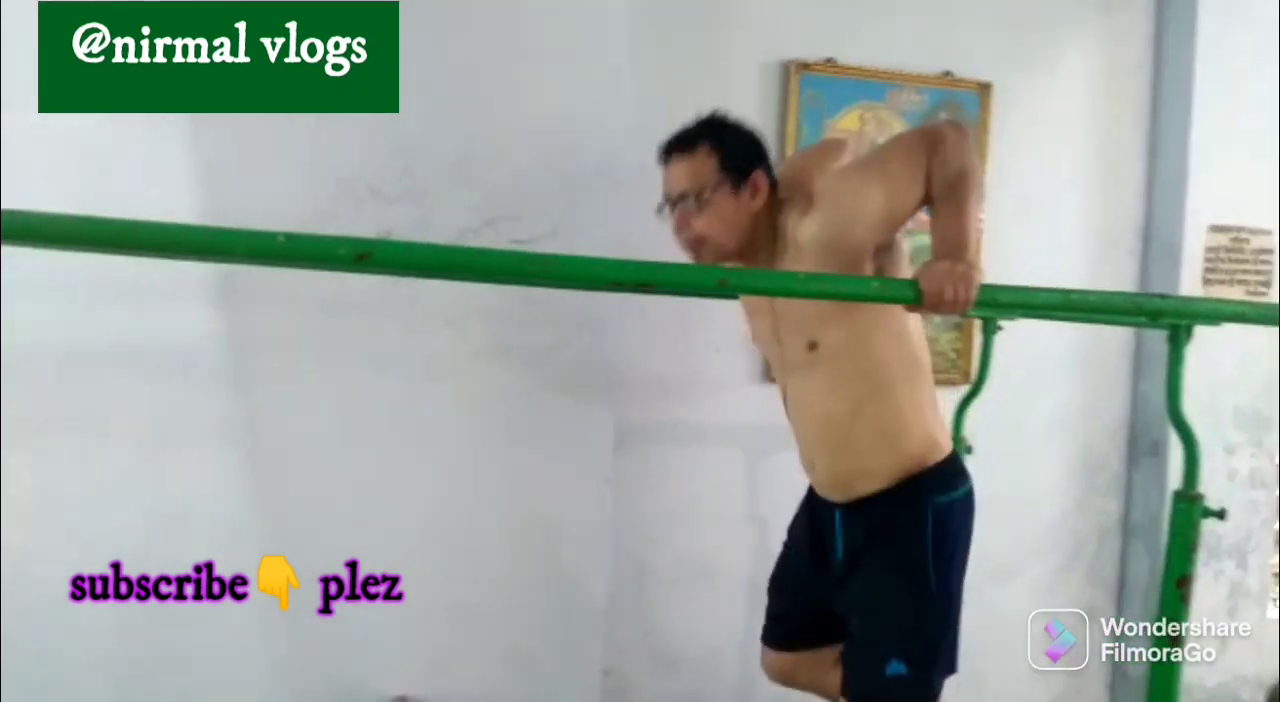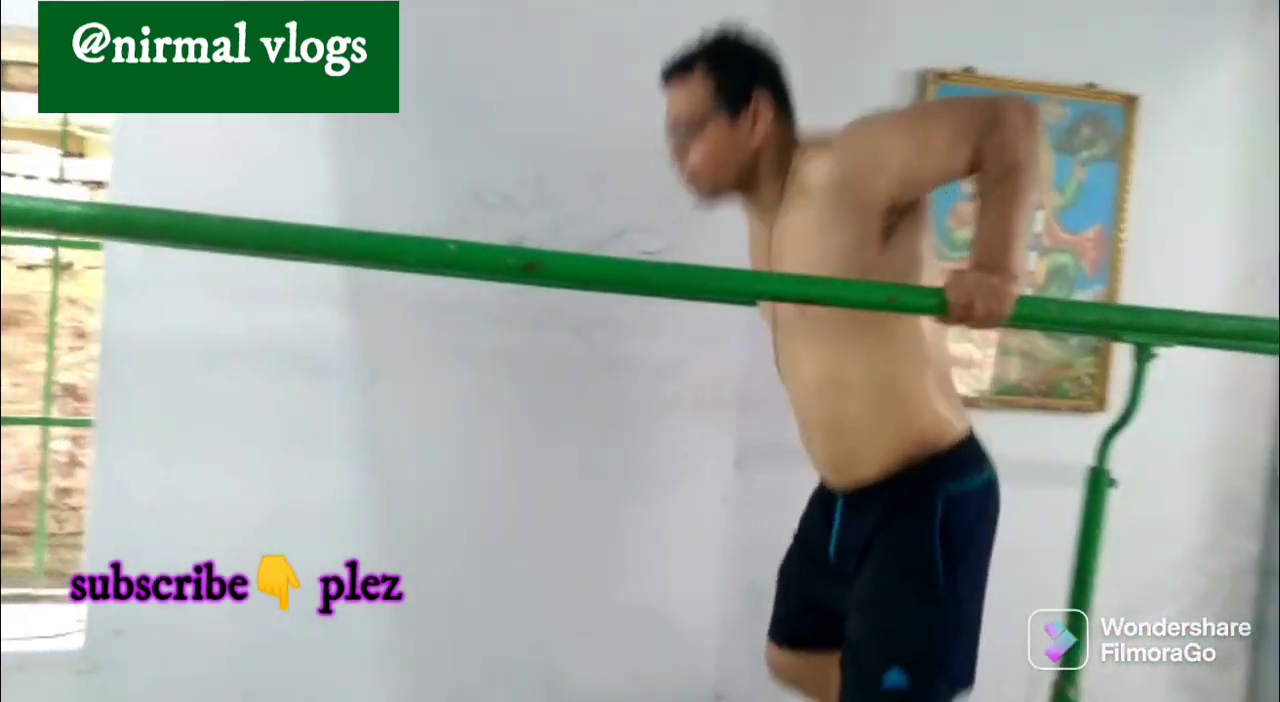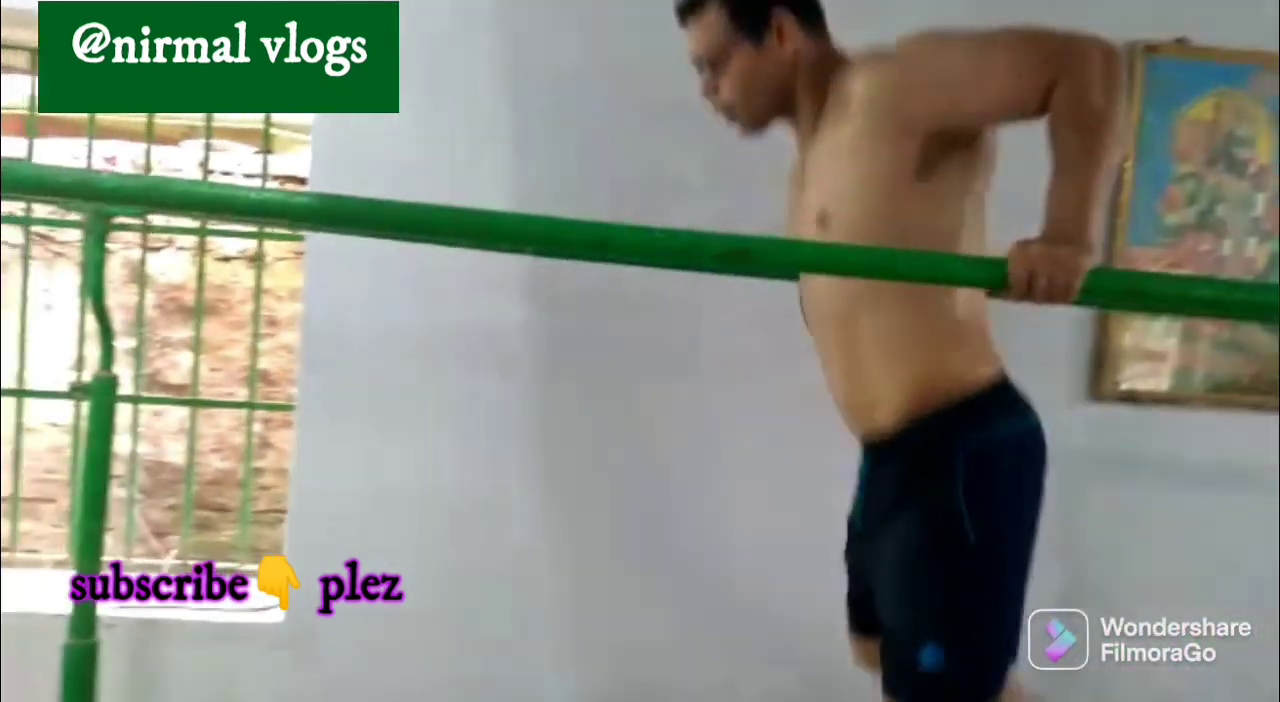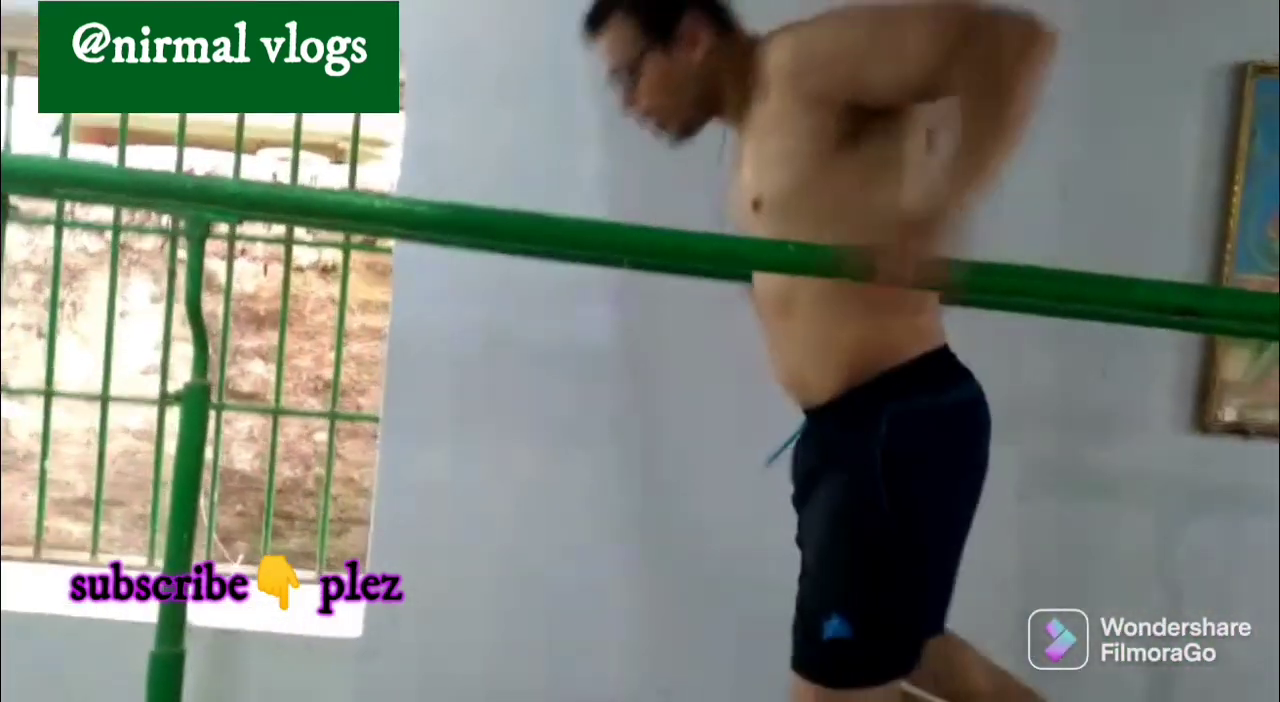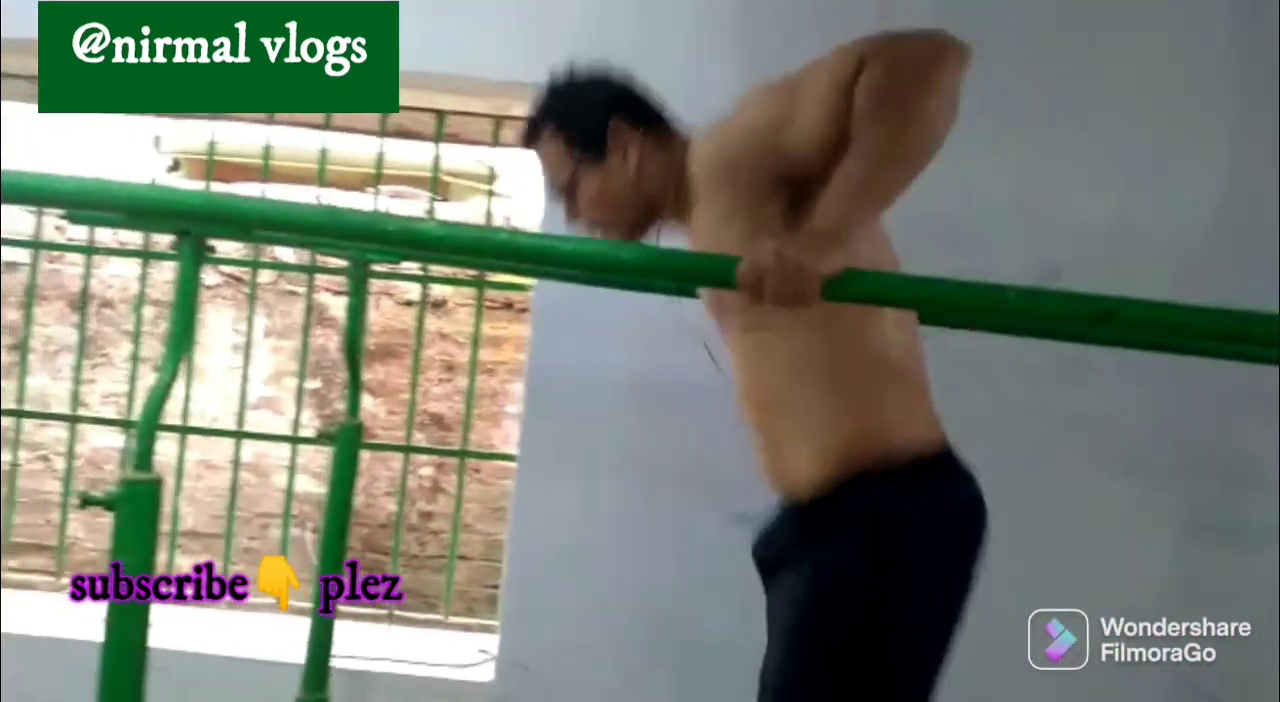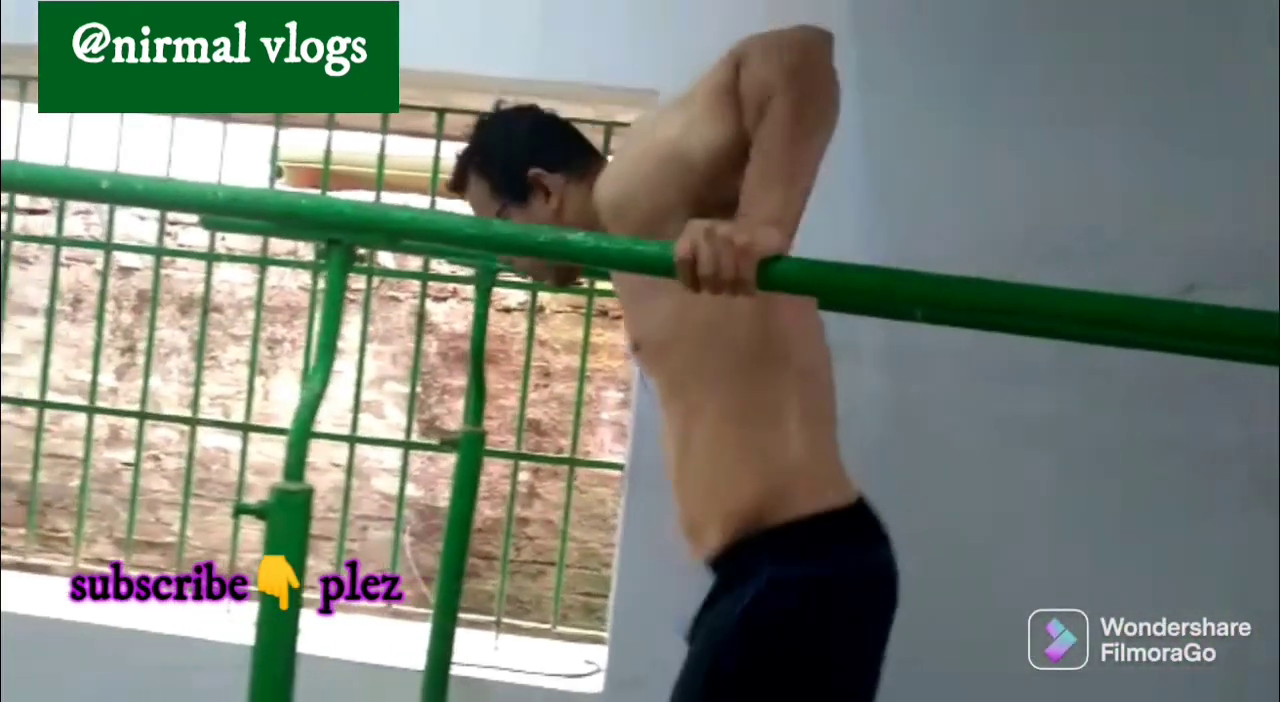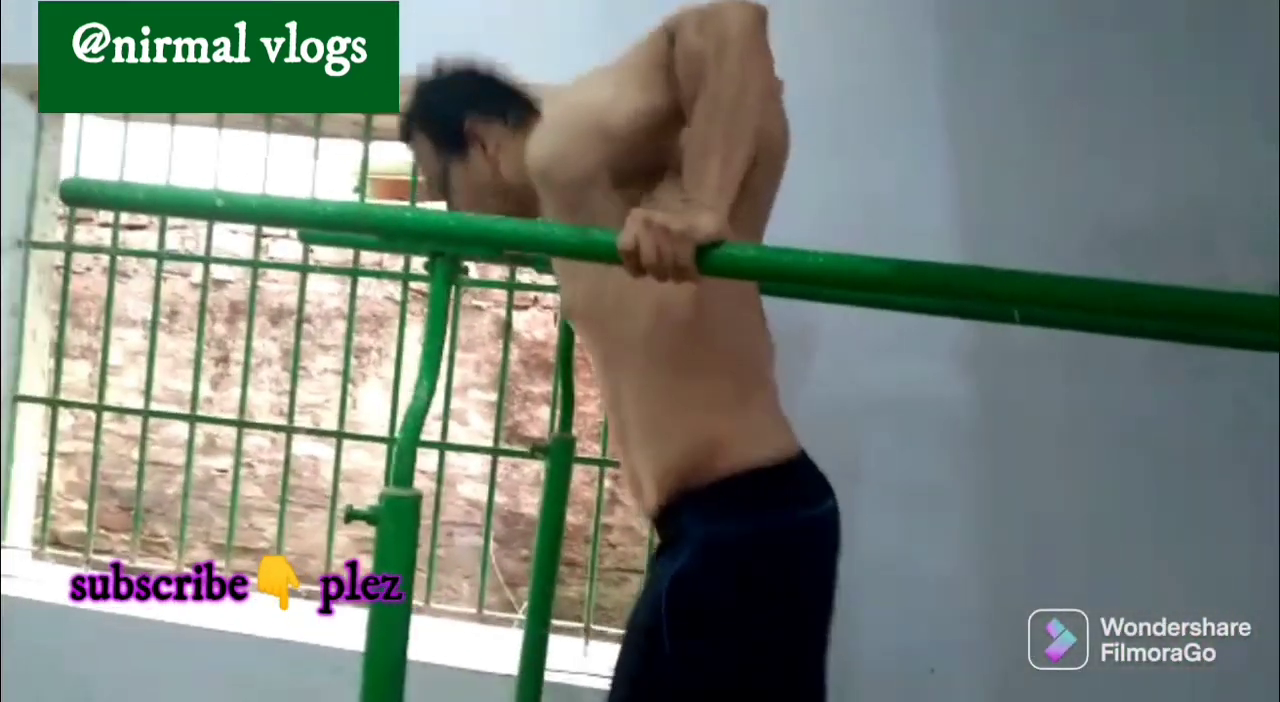
dt=0.7s
person 1, frame 1
left shoulder: (827, 227)
right shoulder: (745, 250)
left elbow: (945, 141)
right elbow: (830, 149)
left wrist: (957, 257)
left hip: (913, 509)
right hip: (830, 508)
person 1, frame 2
left shoulder: (839, 171)
right shoulder: (767, 204)
left elbow: (1009, 120)
left wrist: (996, 265)
left hip: (930, 500)
right hip: (843, 502)
person 1, frame 3
left shoulder: (886, 90)
right shoulder: (822, 127)
left elbow: (1091, 63)
left wrist: (1069, 233)
left hip: (963, 457)
right hip: (898, 457)
person 1, frame 4
left shoulder: (804, 64)
right shoulder: (770, 103)
right elbow: (921, 114)
left wrist: (935, 214)
left hip: (896, 427)
right hip: (853, 430)
person 1, frame 5
left shoulder: (732, 161)
right shoulder: (716, 201)
left elbow: (925, 60)
left wrist: (829, 233)
left hip: (890, 527)
right hip: (835, 528)
person 1, frame 6
left shoulder: (641, 193)
right shoulder: (646, 221)
left elbow: (796, 54)
left wrist: (765, 225)
left hip: (798, 571)
right hip: (785, 566)
person 1, frame 7
left shoulder: (567, 147)
right shoulder: (601, 169)
right elbow: (759, 96)
left wrist: (702, 210)
left hip: (739, 529)
right hip: (748, 516)
